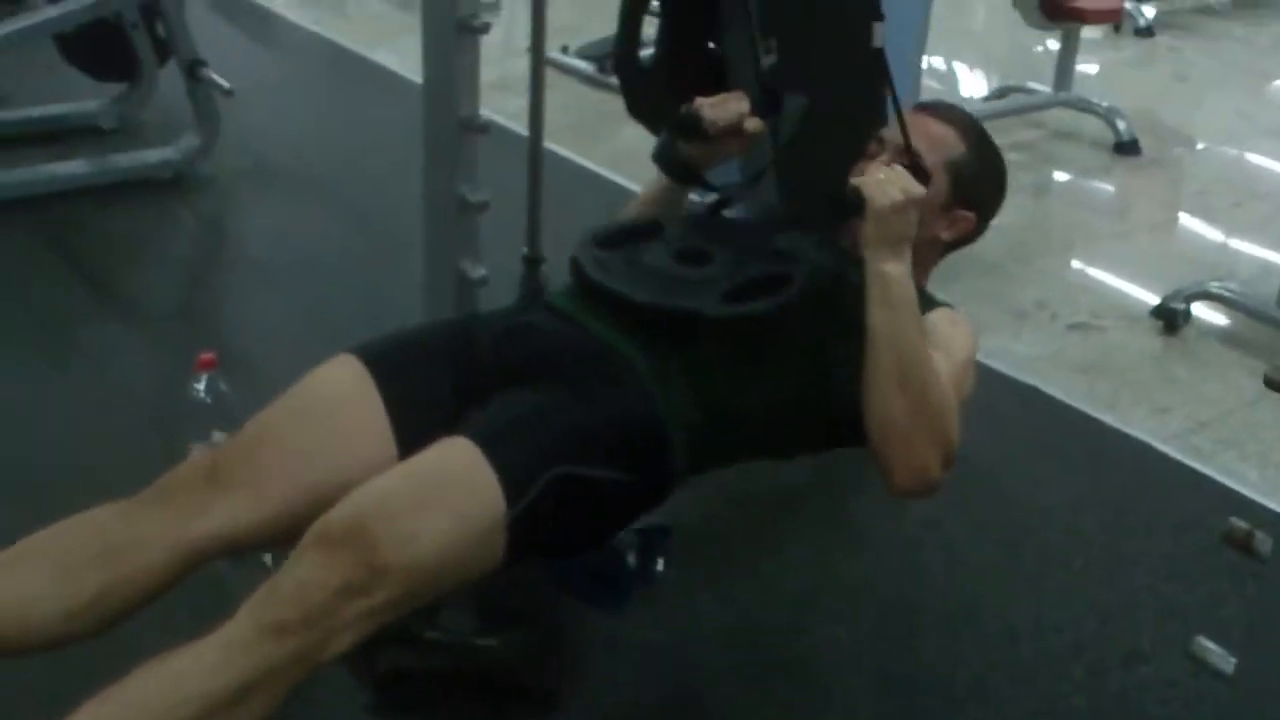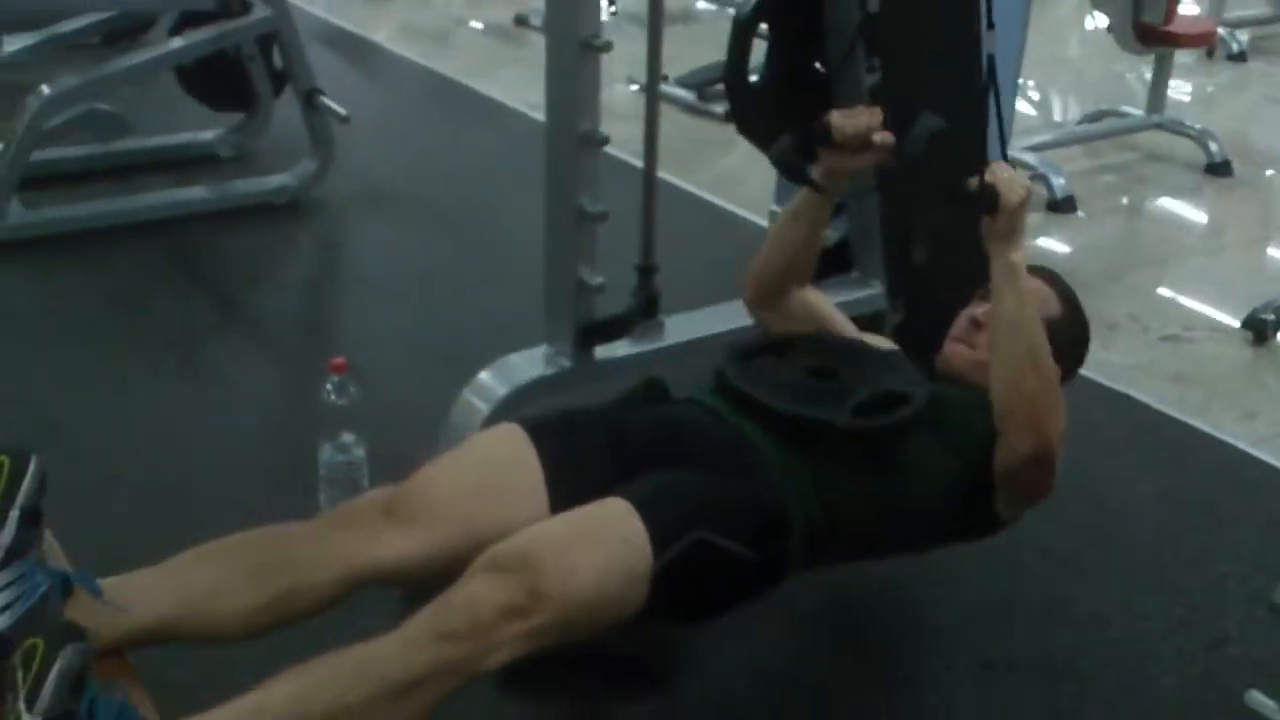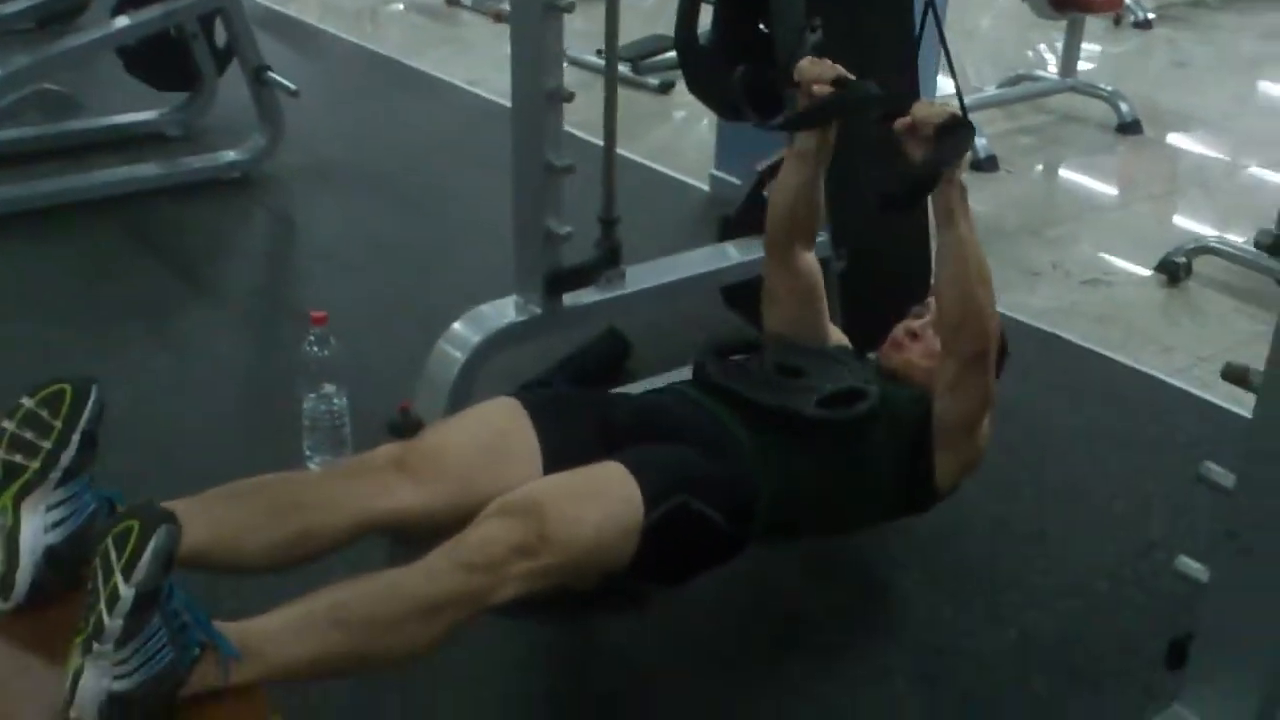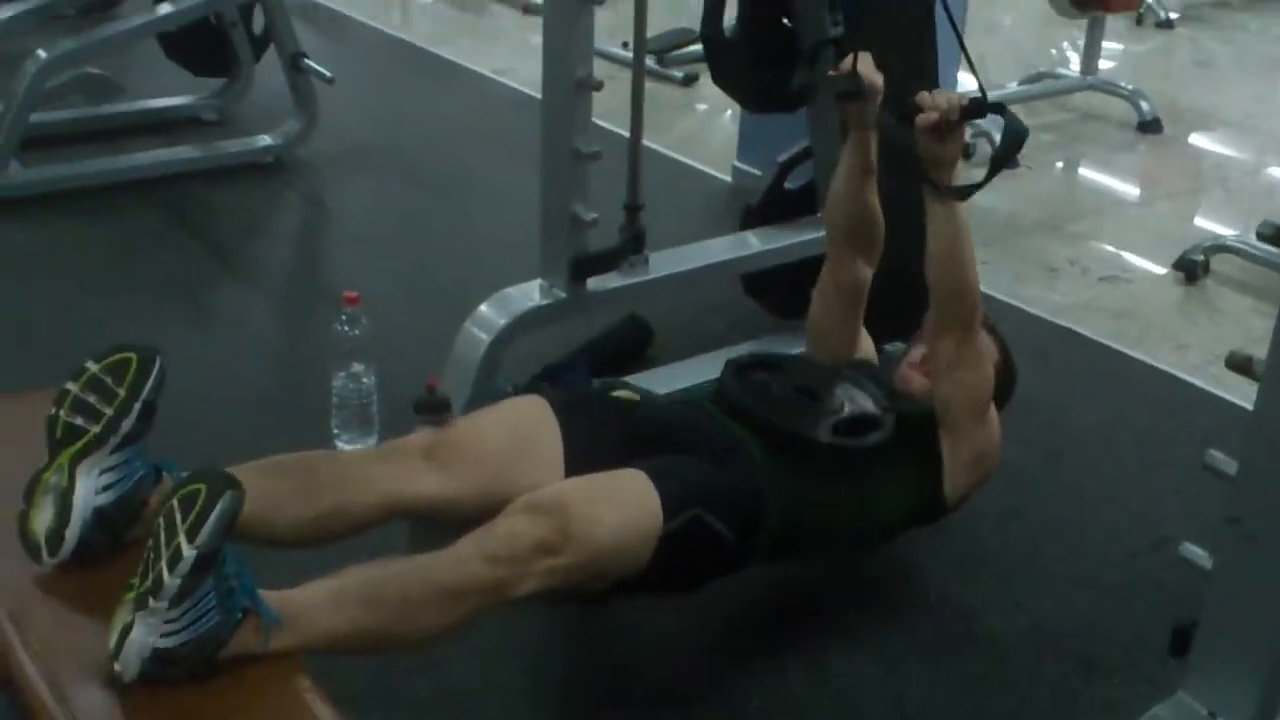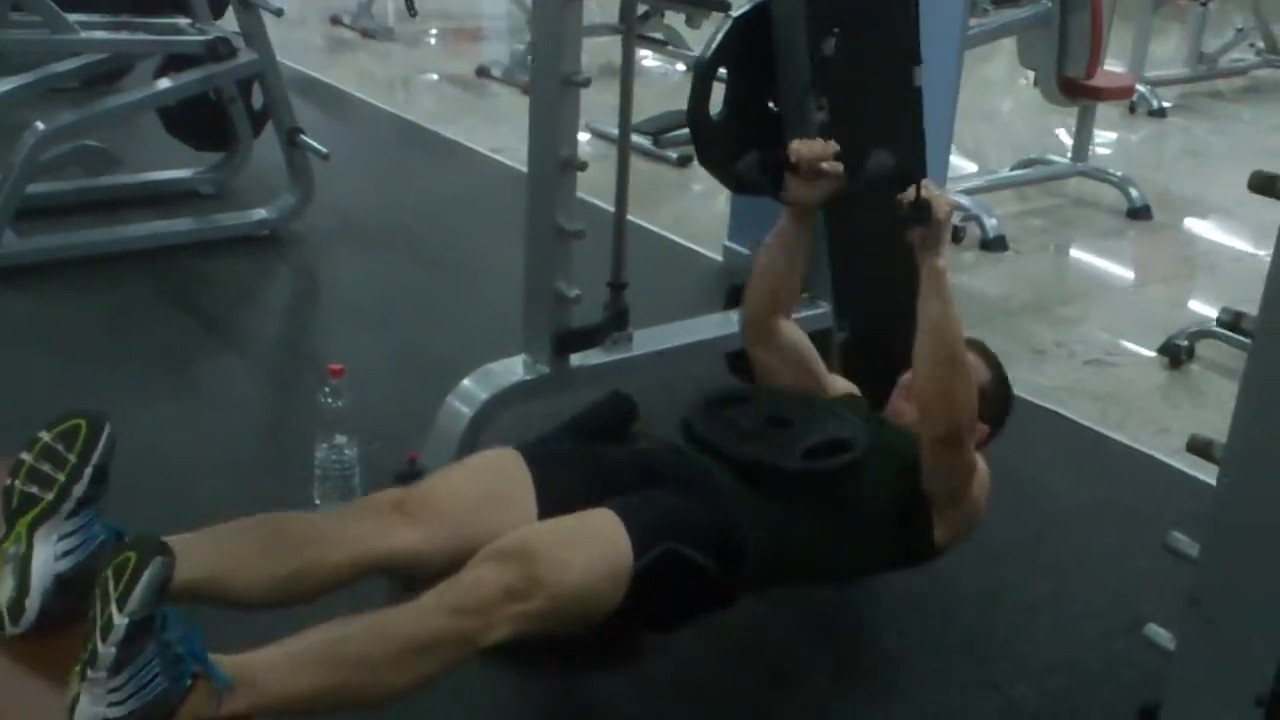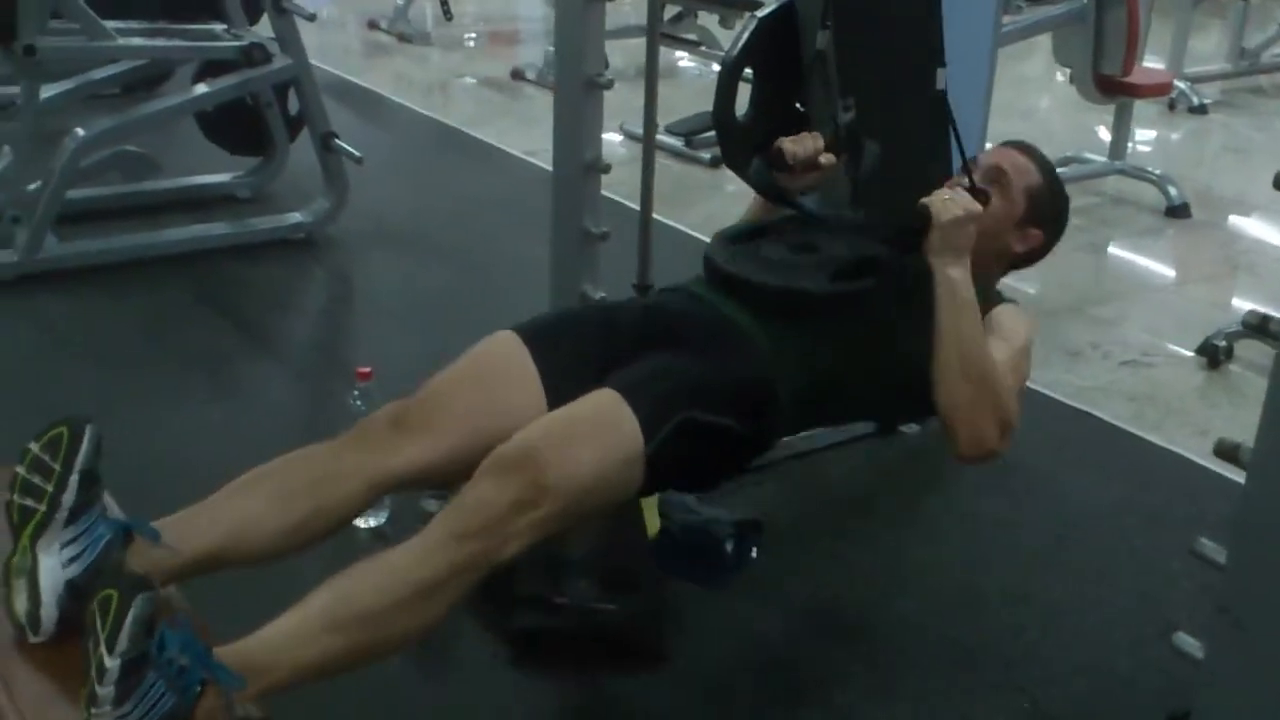
dt=0.4s
person 1, frame 1
left shoulder: (932, 336)
left elbow: (914, 468)
left wrist: (890, 262)
right wrist: (691, 163)
left hip: (629, 417)
left knee: (336, 575)
right knee: (204, 494)
person 1, frame 2
left shoulder: (1000, 462)
right shoulder: (887, 366)
left elbow: (1033, 440)
right elbow: (766, 290)
left wrist: (1006, 253)
right wrist: (830, 182)
left hip: (754, 501)
right hip: (668, 424)
left knee: (498, 602)
right knee: (388, 520)
person 1, frame 3
left shoulder: (938, 442)
right shoulder: (827, 358)
left elbow: (974, 352)
right elbow: (786, 249)
left wrist: (946, 188)
right wrist: (815, 137)
left hip: (722, 477)
right hip: (639, 412)
left knee: (506, 546)
right knee: (398, 472)
right ankle: (85, 530)
person 1, frame 4
left shoulder: (957, 448)
right shoulder: (855, 372)
left elbow: (958, 324)
right elbow: (850, 259)
left wrist: (940, 176)
right wrist: (861, 132)
left hip: (743, 489)
right hip: (671, 423)
left knee: (532, 539)
right knee: (424, 461)
left ankle: (234, 628)
right ankle: (132, 497)
person 1, frame 5
left shoulder: (945, 496)
right shoulder: (843, 407)
left elbow: (949, 423)
right elbow: (766, 323)
left wrist: (932, 262)
right wrist: (798, 213)
left hip: (717, 523)
right hip: (646, 465)
left knee: (498, 587)
right knee: (391, 520)
right ankle: (98, 558)
person 1, frame 6
left shoulder: (998, 324)
left elbow: (978, 433)
left wrist: (953, 270)
right wrist: (779, 188)
left hip: (731, 378)
right hip: (662, 315)
left knee: (501, 505)
right knee: (394, 437)
right ankle: (114, 558)
